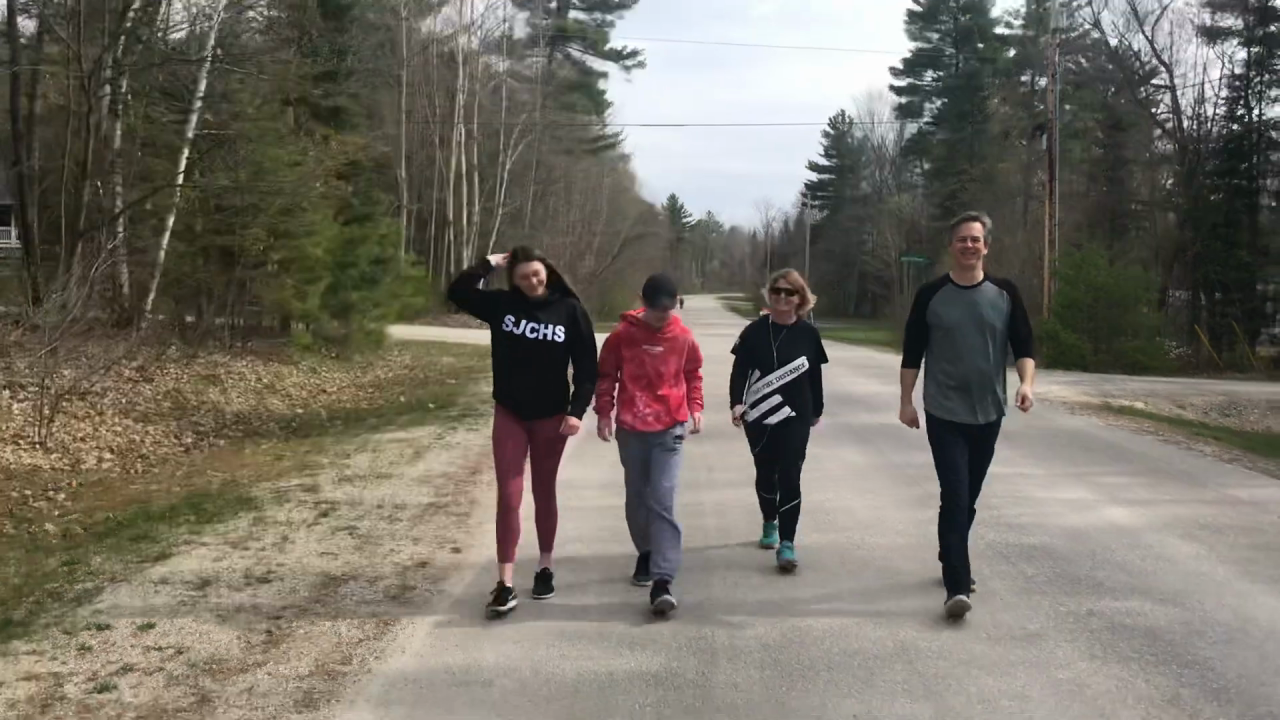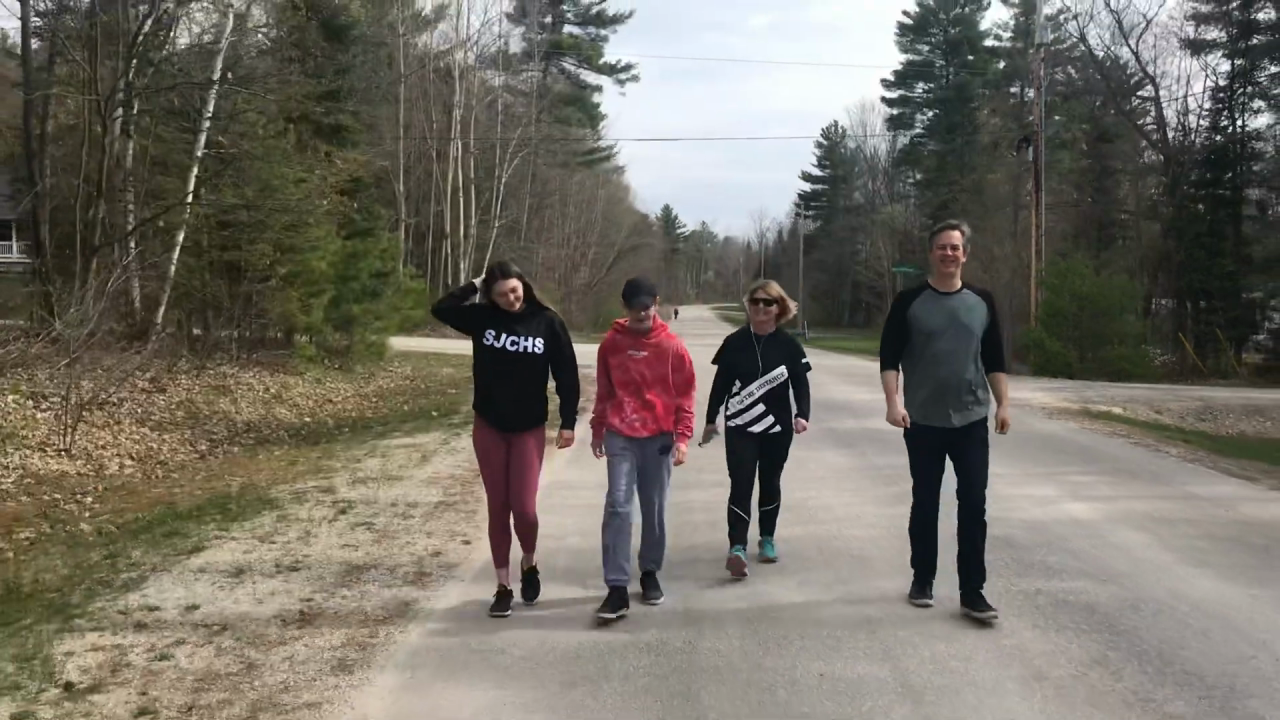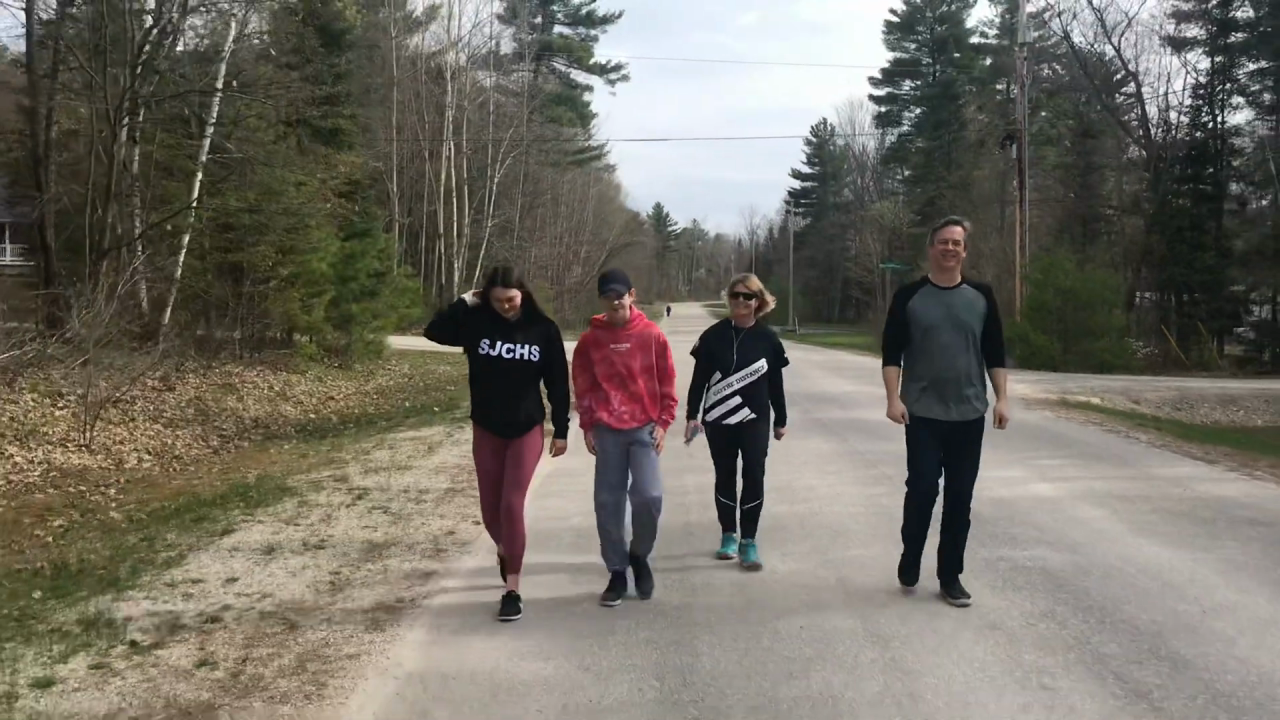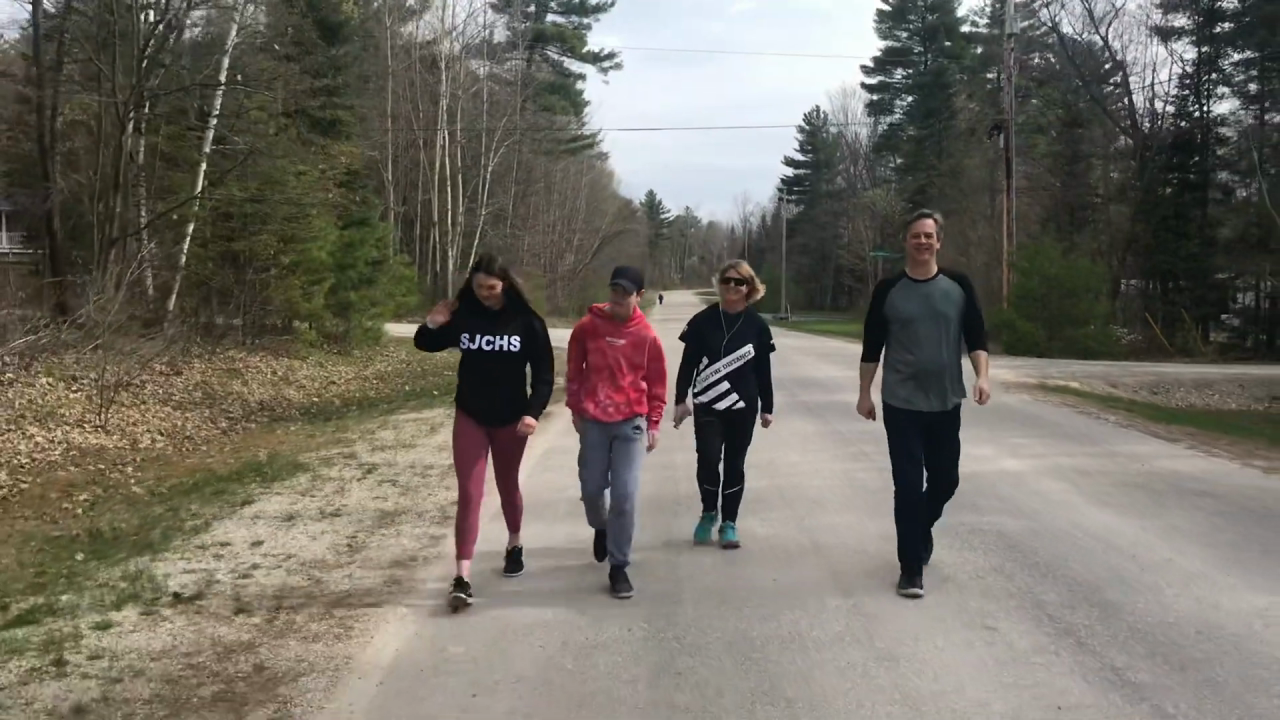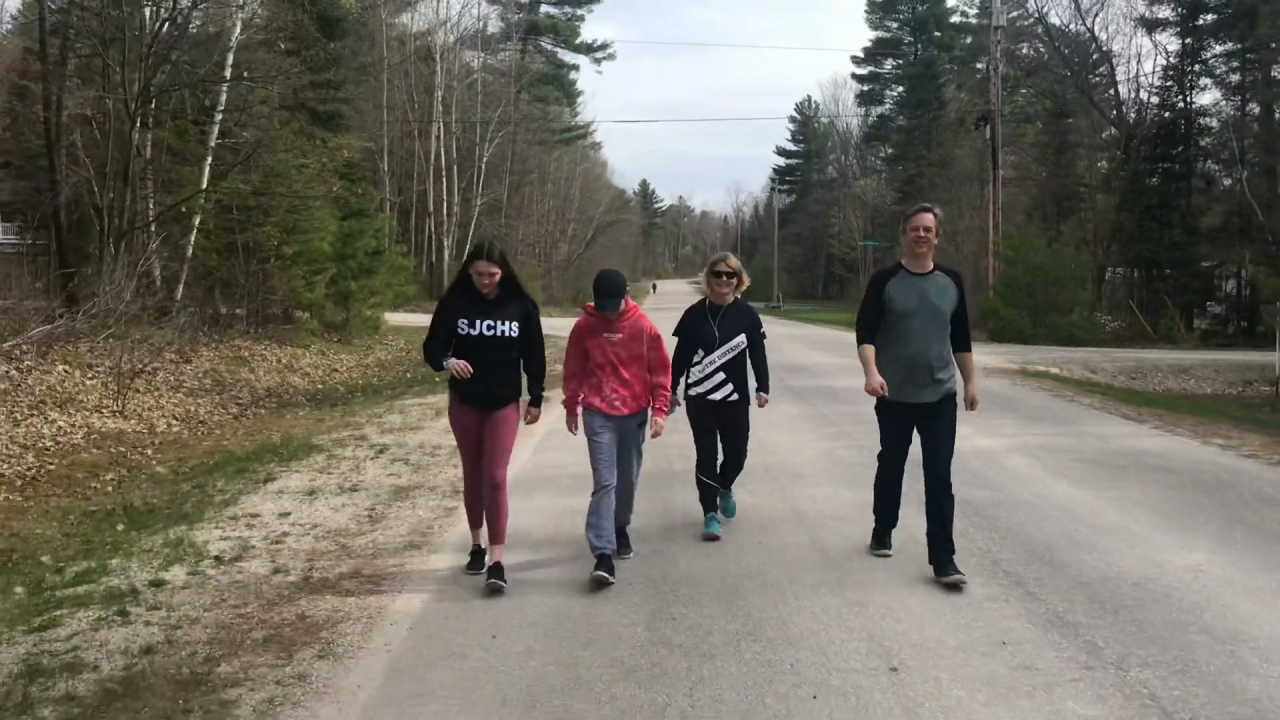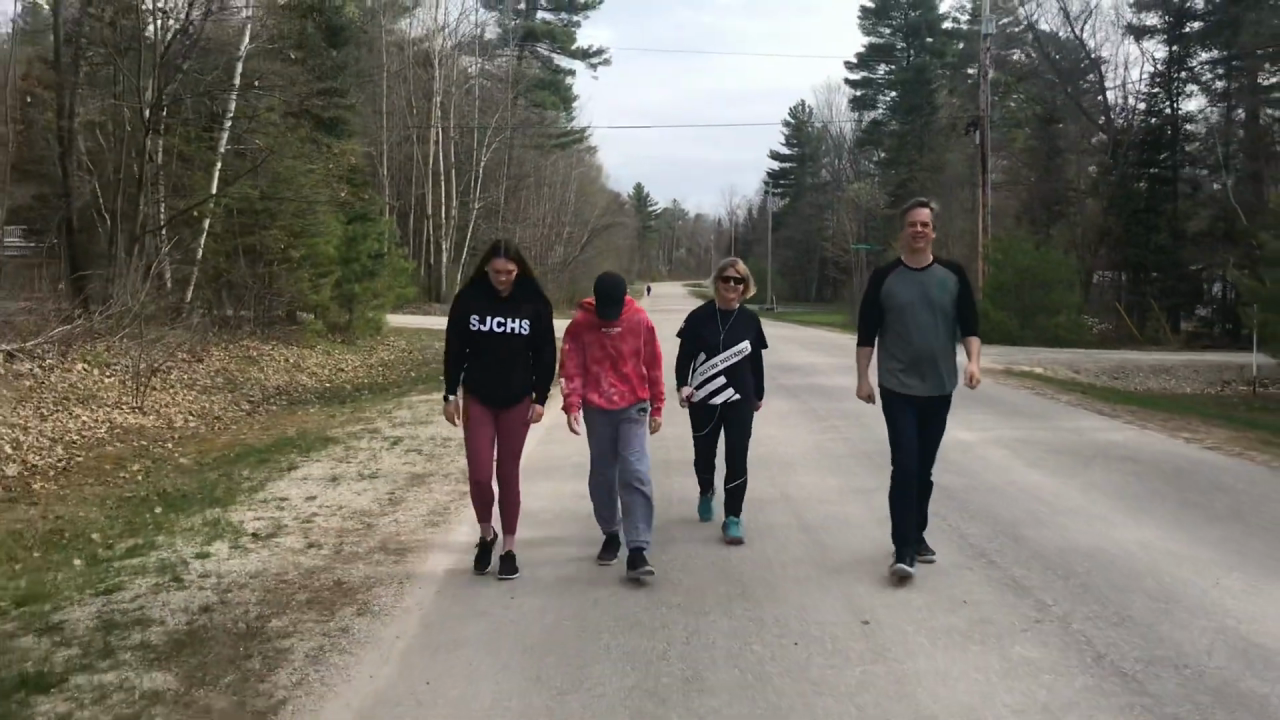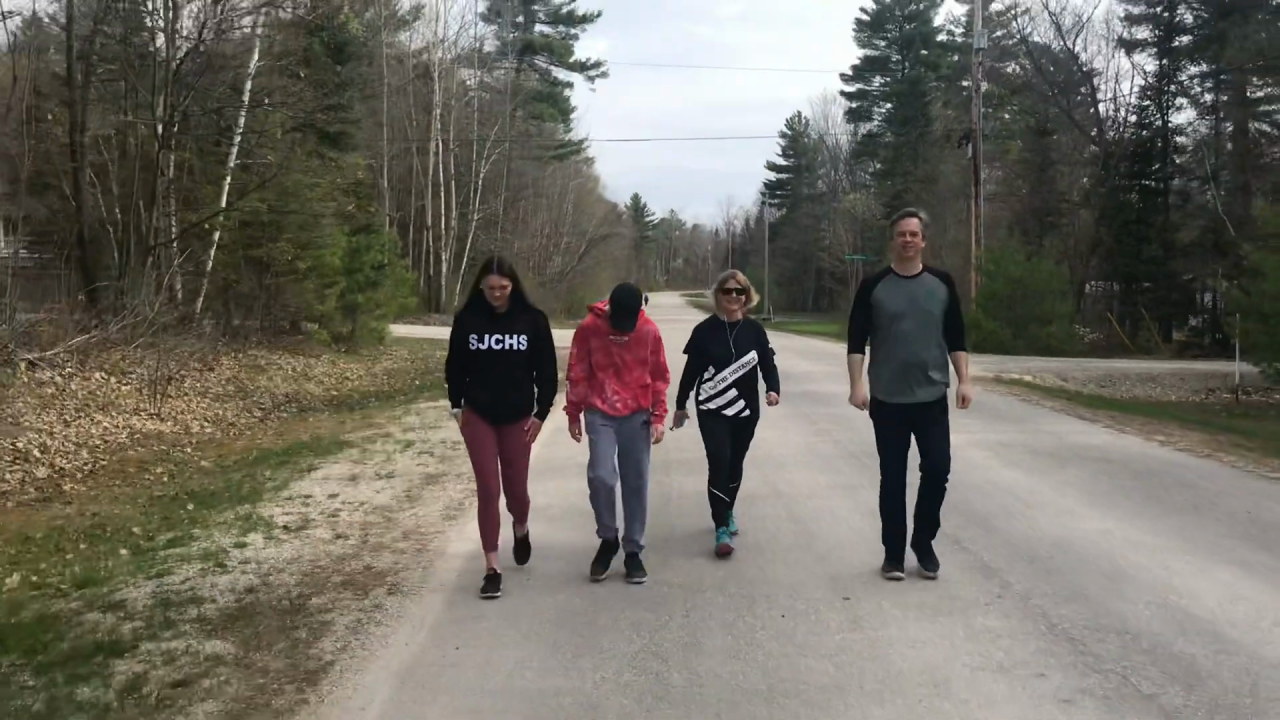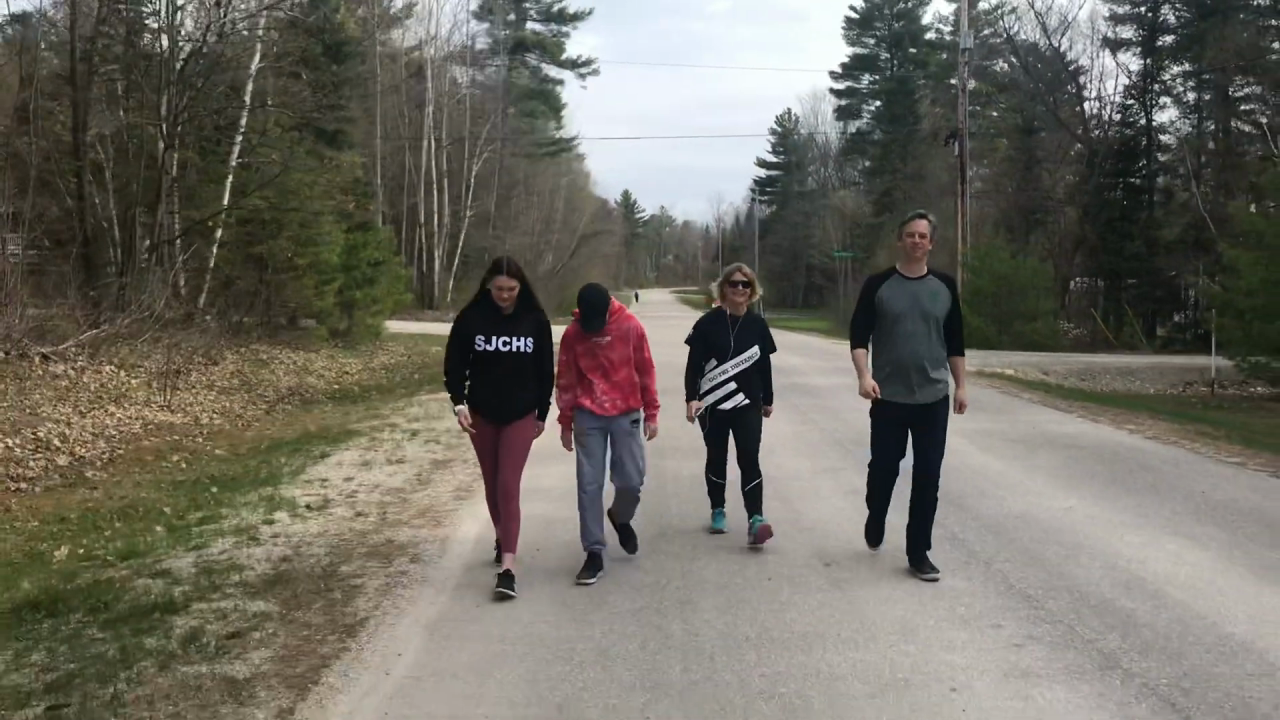
dt=0.4s
person 1, frame 1
left shoulder: (1005, 293)
right shoulder: (931, 295)
left elbow: (1023, 345)
right elbow: (912, 353)
left wrist: (1026, 383)
right wrist: (906, 402)
left hip: (989, 414)
right hip: (944, 414)
left knee: (969, 496)
right knee: (955, 496)
left ankle: (953, 560)
person 1, frame 2
left shoulder: (982, 301)
right shoulder: (909, 301)
left elbow: (994, 358)
right elbow: (889, 357)
left wrist: (1002, 404)
right wrist: (893, 402)
left hip: (972, 419)
right hip: (923, 420)
left knee: (973, 502)
right knee: (925, 502)
left ankle: (972, 591)
right ankle: (922, 580)
person 1, frame 3
left shoulder: (981, 296)
right shoulder: (909, 296)
left elbow: (994, 352)
right elbow: (892, 353)
left wrist: (1001, 398)
right wrist: (893, 398)
left hip: (969, 414)
right hip: (923, 412)
left knee: (960, 499)
right knee: (922, 489)
left ankle: (950, 577)
right ankle: (911, 557)
person 1, frame 4
left shoulder: (958, 286)
right shoulder: (888, 290)
left elbow: (976, 337)
right elbow: (872, 347)
left wrist: (982, 376)
right wrist: (864, 394)
left hip: (947, 403)
right hip: (901, 405)
left knee: (945, 479)
right knee: (908, 485)
left ankle: (922, 527)
right ankle: (911, 567)
person 1, frame 5
left shoulder: (952, 282)
right shoulder: (884, 281)
left elbow: (961, 338)
right elbow: (865, 333)
left wrist: (970, 382)
right wrist: (871, 373)
left hip: (941, 394)
right hip: (895, 395)
left knee: (939, 475)
right knee: (891, 466)
left ankle: (942, 558)
right ankle: (883, 530)
person 1, frame 6
left shoulder: (953, 274)
right shoulder: (884, 277)
left elbow: (970, 324)
right elbow: (867, 332)
left wrist: (973, 361)
right wrist: (862, 378)
left hip: (939, 388)
right hip: (897, 387)
left knee: (923, 467)
right knee: (905, 464)
left ankle: (916, 535)
right ankle: (905, 551)
person 1, frame 7
left shoulder: (942, 283)
right shoulder: (873, 286)
left elbow: (956, 337)
right elbow: (856, 340)
left wrist: (964, 381)
right wrist: (857, 384)
left hip: (932, 396)
right hip: (888, 398)
left knee: (937, 473)
right knee: (893, 478)
left ankle: (924, 543)
right ankle: (894, 553)
person 1, frame 8
left shoulder: (945, 286)
right shoulder: (878, 285)
left elbow: (955, 341)
right elbow: (859, 336)
left wrist: (961, 387)
right wrist: (865, 376)
left hip: (934, 398)
right hip: (889, 397)
left knee: (927, 478)
right knee: (883, 467)
left ankle: (919, 553)
right ankle: (875, 519)
person 2, frame 1
left shoulder: (570, 310)
right shoulder: (501, 305)
left elbow: (587, 366)
right elbow: (456, 293)
left wrist: (577, 410)
left hip: (551, 416)
right hip: (509, 414)
left knee: (543, 492)
right knee: (509, 496)
person 2, frame 2
left shoulder: (548, 322)
right shoulder: (482, 318)
left elbow: (566, 375)
right elbow: (441, 310)
left wrist: (568, 422)
right wrist: (474, 287)
left hip: (530, 428)
right hip: (488, 427)
left knee: (524, 507)
right knee: (498, 506)
left ankle: (530, 563)
right ankle: (503, 585)
person 2, frame 3
left shoulder: (544, 330)
right shoulder: (477, 324)
left elbow: (558, 384)
right elbow: (434, 332)
left wrist: (561, 430)
right wrist: (465, 303)
left hip: (527, 432)
right hip: (486, 430)
left knee: (512, 508)
right knee: (490, 509)
left ankle: (512, 589)
right ankle: (507, 551)
person 2, frame 4
left shoulder: (527, 321)
right shoulder: (463, 315)
left elbow: (544, 372)
right elbow: (427, 343)
left wrist: (534, 411)
right wrist: (431, 325)
left hip: (510, 419)
right hip: (469, 417)
left knee: (508, 486)
right knee: (469, 494)
left ankle: (514, 544)
right ankle: (462, 578)
person 2, frame 5
left shoulder: (521, 306)
right shoulder: (454, 303)
left elbow: (534, 356)
right elbow: (432, 347)
left wrist: (536, 399)
right wrist: (447, 362)
left hip: (505, 405)
right hip: (464, 402)
left knee: (496, 479)
right knee: (473, 476)
left ankle: (496, 562)
right ankle: (476, 543)
person 2, frame 6
left shoulder: (535, 305)
right shoulder: (468, 300)
left elbow: (545, 356)
right elbow: (454, 350)
left wrist: (541, 398)
right wrist: (450, 395)
left hip: (517, 402)
right hip: (477, 399)
left knee: (508, 475)
right knee: (479, 476)
left ankle: (508, 547)
right ankle: (485, 532)
person 2, frame 7
left shoulder: (532, 320)
right shoulder: (467, 319)
left elbow: (547, 370)
right elbow: (455, 365)
left wrist: (541, 413)
right wrist: (457, 406)
left hip: (519, 417)
right hip: (477, 416)
left knee: (516, 488)
right knee: (488, 492)
left ankle: (521, 529)
right ankle: (491, 568)
person 2, frame 8
left shoulder: (535, 321)
right shoulder: (470, 318)
left elbow: (545, 370)
right elbow: (455, 365)
left wrist: (541, 413)
right wrist: (459, 403)
left hip: (521, 416)
right hip: (482, 414)
left knee: (508, 487)
right knee: (491, 485)
left ankle: (507, 568)
right ankle: (501, 535)
person 3, frame 1
left shoulder: (683, 339)
right shoulder: (622, 335)
left elbow: (693, 375)
right elbow: (606, 375)
left wrist: (695, 408)
right wrist: (604, 414)
left hip: (670, 430)
right hip: (631, 429)
left knee: (663, 501)
right knee: (638, 498)
right ankle: (645, 550)
person 3, frame 2
left shoulder: (671, 346)
right shoulder: (612, 343)
left elbow: (685, 394)
right elbow: (604, 390)
left wrist: (682, 437)
right wrist: (597, 430)
left hip: (659, 437)
right hip: (619, 436)
left knee: (653, 507)
right knee: (618, 505)
left ankle: (650, 572)
person 3, frame 3
left shoulder: (651, 335)
right shoulder: (590, 340)
left elbow: (666, 382)
right elbow: (582, 385)
left wrist: (663, 422)
right wrist: (588, 427)
left hip: (644, 427)
right hip: (606, 431)
left knee: (649, 495)
right knee: (608, 501)
left ankle: (639, 555)
right ankle: (616, 570)
person 3, frame 4
left shoulder: (646, 336)
right shoulder: (587, 327)
left elbow: (657, 381)
right elbow: (574, 370)
left wrist: (654, 423)
right wrist: (575, 408)
left hip: (631, 422)
right hip: (592, 421)
left knee: (624, 493)
right knee: (593, 486)
left ankle: (618, 565)
right ankle: (602, 527)
person 3, frame 5
left shoulder: (643, 326)
right shoulder: (584, 327)
left elbow: (660, 370)
right elbow: (573, 370)
left wrist: (659, 410)
right wrist: (571, 407)
left hip: (634, 413)
right hip: (598, 414)
left knee: (627, 477)
right knee: (604, 482)
left ankle: (621, 526)
right ankle: (603, 555)
person 3, frame 6
left shoulder: (640, 320)
right shoulder: (580, 324)
left elbow: (653, 365)
right elbow: (571, 367)
left wrist: (657, 407)
right wrist: (572, 405)
left hip: (634, 408)
right hip: (596, 409)
left knee: (636, 473)
right knee: (602, 475)
left ankle: (637, 550)
right ankle: (610, 534)
person 3, frame 7
left shoulder: (649, 331)
right shoulder: (589, 328)
left elbow: (659, 376)
right elbow: (577, 373)
left wrist: (658, 415)
right wrist: (574, 413)
left hip: (637, 415)
right hip: (599, 415)
left knee: (635, 483)
right knee: (601, 478)
left ankle: (633, 552)
right ankle: (608, 538)
person 3, frame 8
left shoulder: (630, 326)
right shoulder: (572, 334)
left elbow: (646, 372)
right elbow: (566, 380)
left wrist: (651, 414)
right wrist: (566, 421)
left hip: (627, 415)
right hip: (588, 416)
left knee: (631, 480)
right knee: (589, 484)
left ankle: (621, 516)
right ankle: (594, 553)
person 4, frame 1
left shoulder: (809, 334)
right shoulder: (753, 332)
left elbow: (814, 377)
right elbow: (739, 373)
left wrist: (816, 411)
right wrist: (736, 403)
left hip: (795, 418)
right hip: (759, 418)
left knee: (789, 477)
right knee: (766, 474)
right ankle: (770, 520)
person 4, frame 2
left shoulder: (789, 344)
right shoulder: (734, 343)
left elbow: (800, 384)
right elbow: (721, 384)
left wrist: (802, 413)
right wrist: (711, 420)
left hip: (777, 428)
right hip: (740, 427)
left knee: (770, 483)
right knee: (741, 485)
left ankle: (767, 537)
right ankle: (737, 550)
person 4, frame 3
left shoulder: (768, 337)
right shoulder: (713, 336)
left elbow: (776, 381)
right elbow: (699, 378)
left wrist: (781, 420)
right wrist: (692, 416)
left hip: (755, 419)
right hip: (718, 419)
left knee: (754, 477)
right knee: (725, 478)
left ankle: (748, 543)
right ankle: (729, 534)
person 4, frame 4
left shoulder: (757, 324)
right shoulder: (703, 320)
left elbow: (763, 368)
right elbow: (688, 362)
left wrist: (767, 408)
right wrist: (681, 400)
left hip: (743, 406)
right hip: (708, 404)
left knee: (735, 464)
right knee: (708, 460)
left ankle: (728, 524)
right ankle: (708, 513)
person 4, frame 5
left shoulder: (747, 314)
right shoulder: (694, 314)
left elbow: (758, 354)
right elbow: (681, 355)
left wrist: (763, 388)
right wrist: (673, 389)
left hip: (735, 397)
right hip: (700, 397)
left knee: (737, 452)
right knee: (706, 455)
left ankle: (724, 490)
right ankle: (710, 515)
person 4, frame 6
left shoulder: (750, 320)
right shoulder: (699, 317)
left elbow: (756, 361)
right elbow: (685, 357)
left wrist: (758, 396)
right wrist: (683, 385)
left hip: (740, 401)
right hip: (704, 400)
left knee: (737, 457)
right knee: (704, 453)
left ankle: (733, 519)
right ankle: (707, 493)
person 4, frame 7
left shoulder: (755, 330)
right shoulder: (704, 331)
left elbow: (768, 365)
right elbow: (691, 370)
left wrist: (773, 389)
right wrist: (680, 404)
left hip: (745, 411)
right hip: (712, 411)
left knee: (735, 464)
right knee: (719, 465)
left ankle: (727, 513)
right ankle: (722, 530)
person 4, frame 8
left shoulder: (758, 325)
right shoulder: (707, 324)
left elbow: (765, 364)
right elbow: (693, 364)
left wrist: (768, 399)
right wrist: (691, 398)
left hip: (748, 404)
right hip: (713, 403)
left knee: (749, 458)
right knee: (717, 458)
left ankle: (756, 519)
right ankle: (717, 510)
